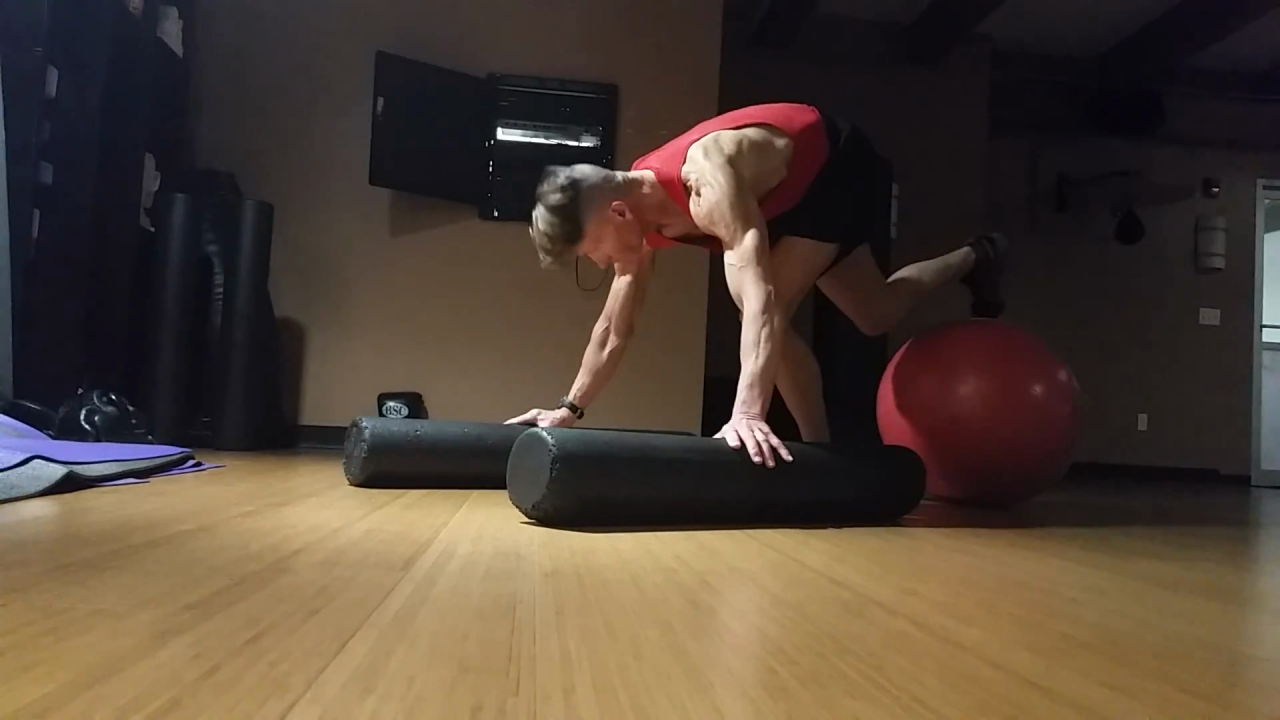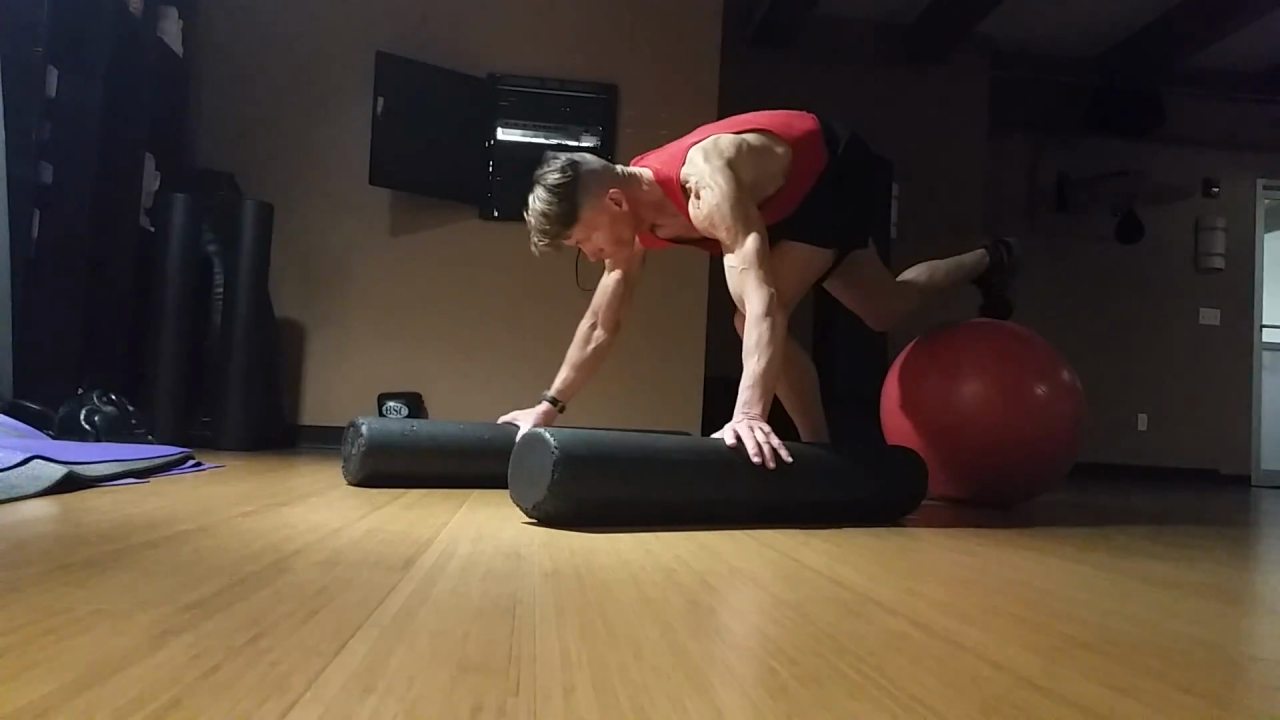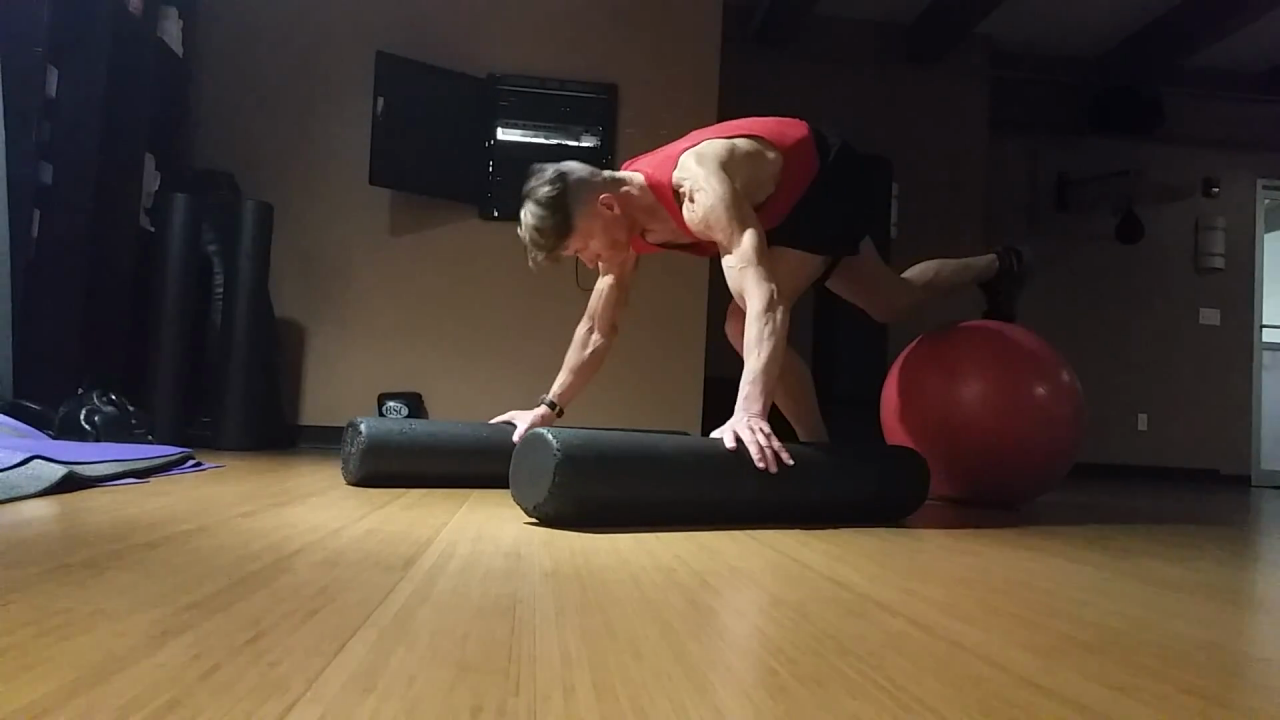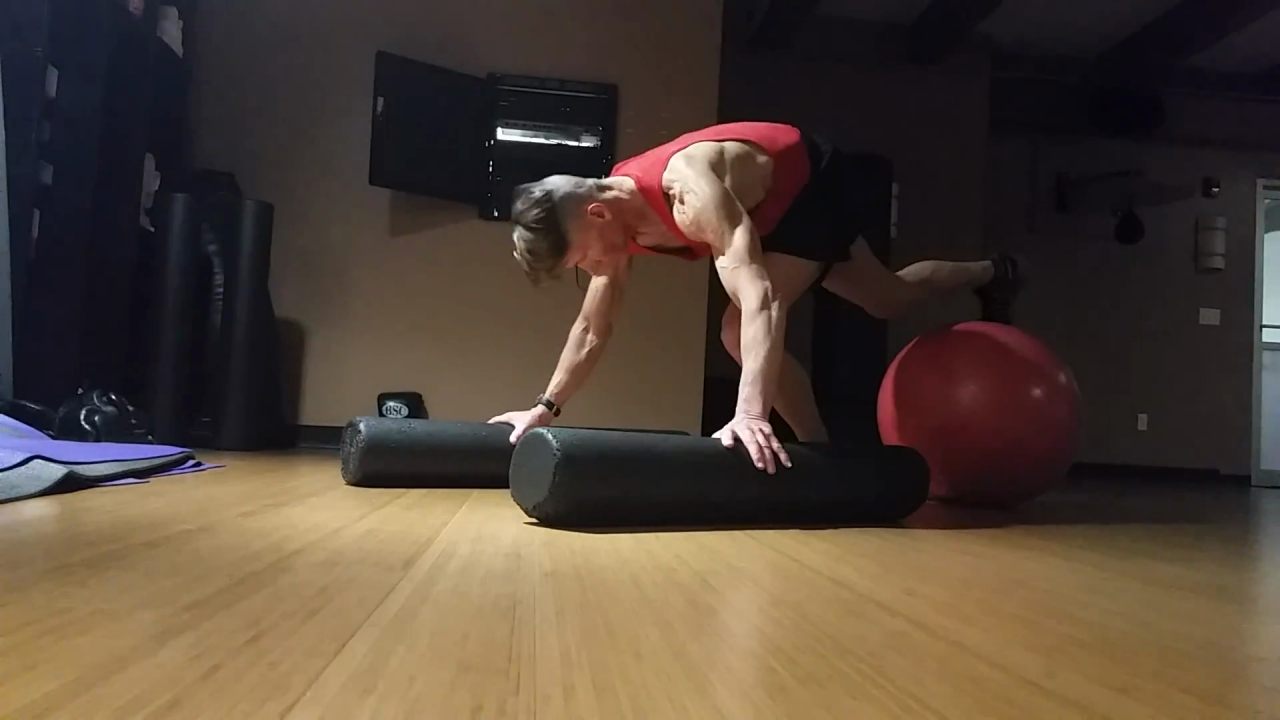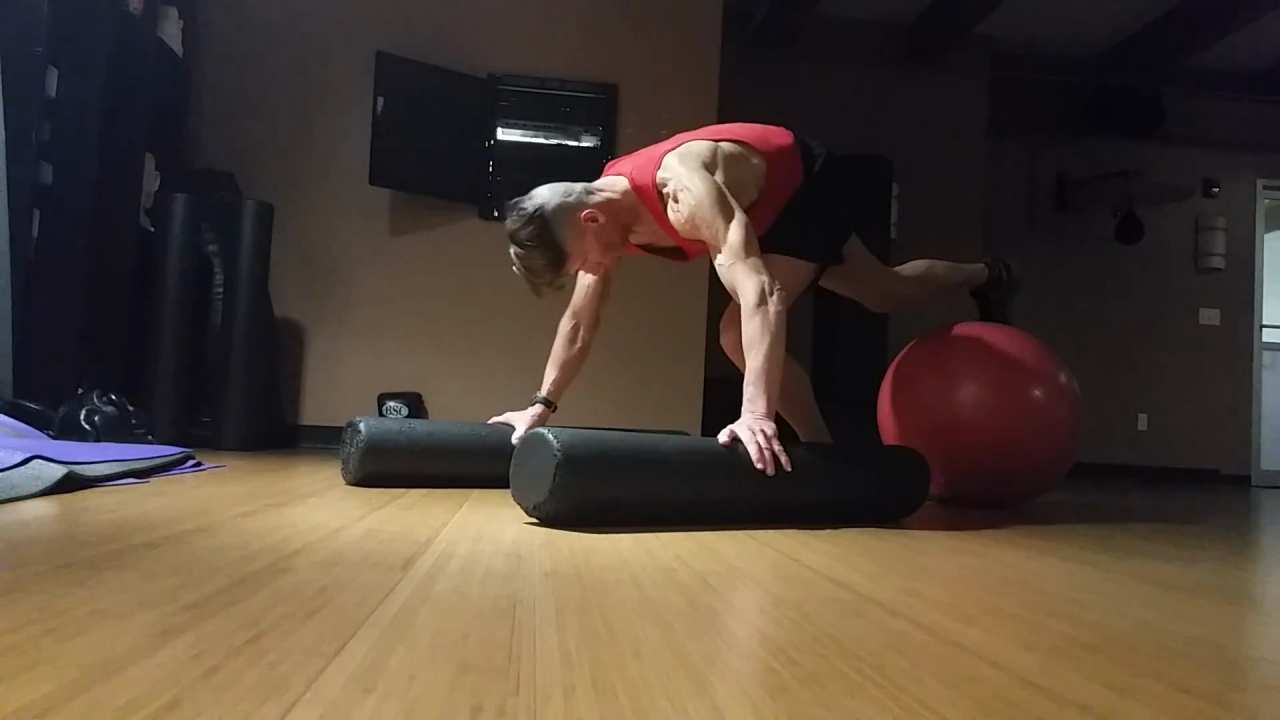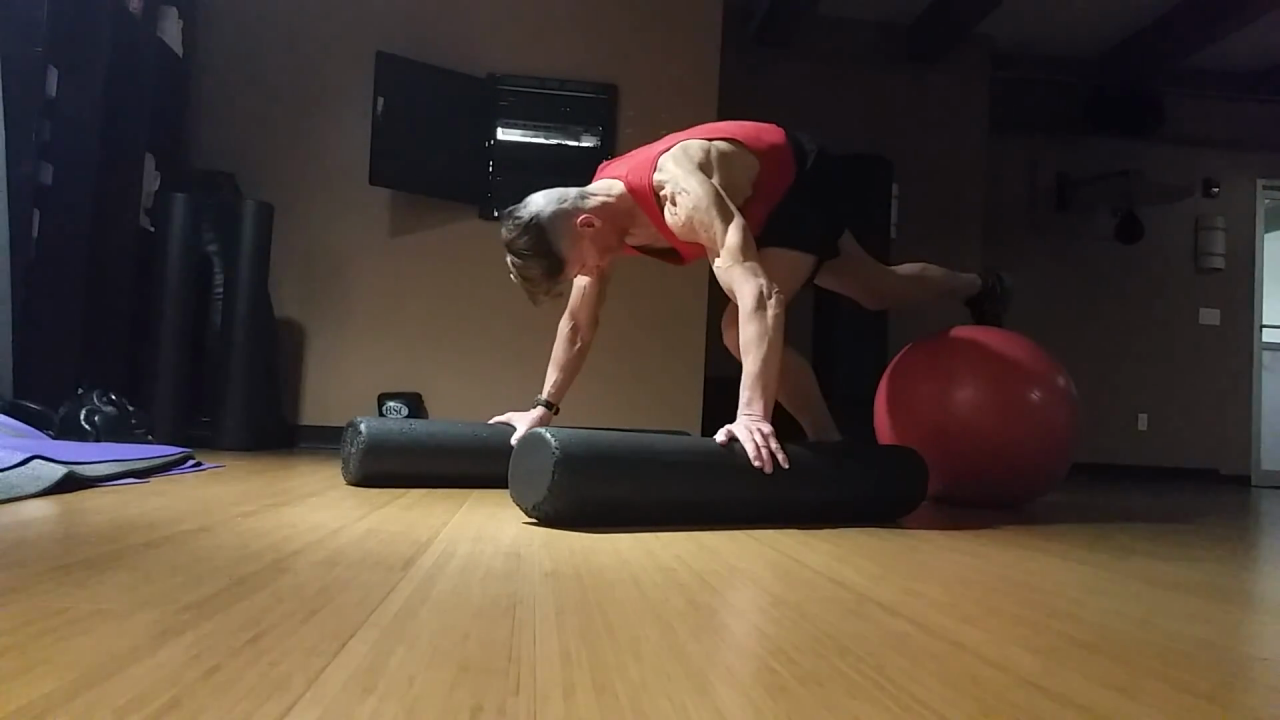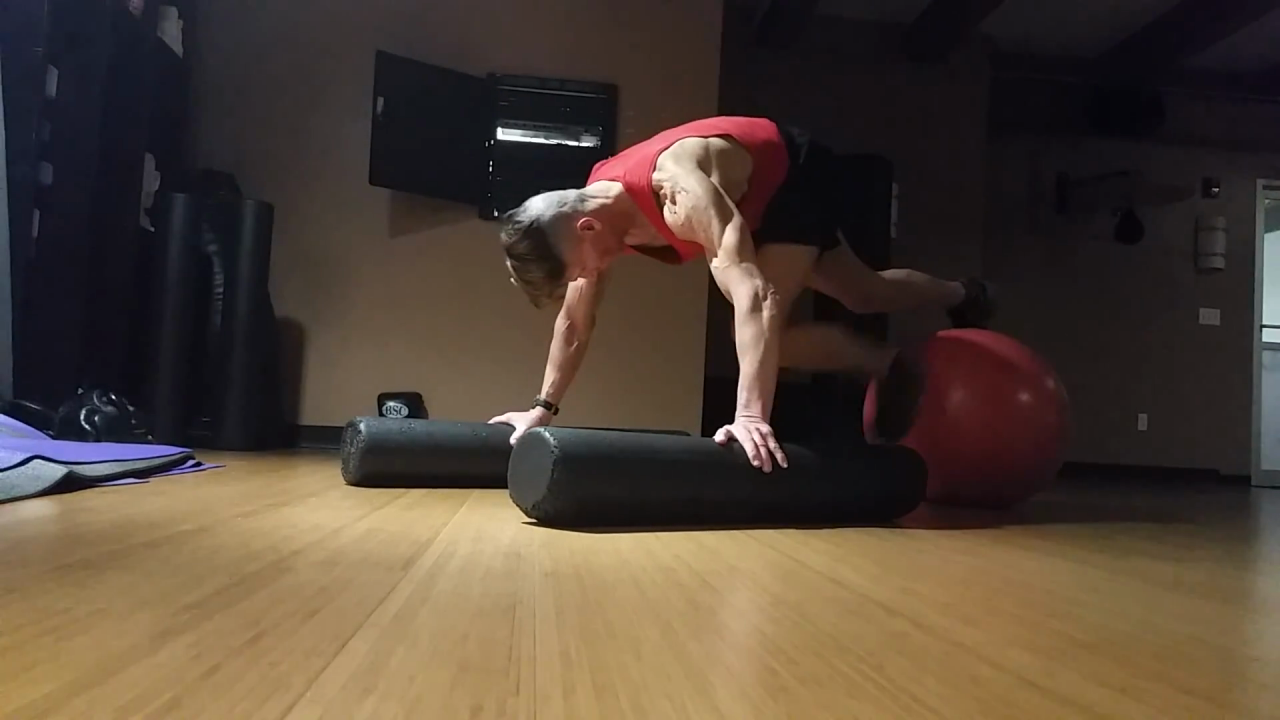
dt=0.2s
person 1, frame 1
left shoulder: (706, 185)
right shoulder: (636, 212)
left elbow: (759, 300)
right elbow: (614, 328)
left wrist: (747, 413)
right wrist: (569, 409)
left hip: (836, 165)
right hip: (789, 190)
left knee: (766, 313)
right knee: (877, 315)
right ankle: (973, 258)
person 1, frame 2
left shoulder: (704, 188)
right shoulder: (632, 215)
left elbow: (762, 302)
right elbow: (601, 324)
left wrist: (747, 414)
right wrist: (550, 404)
left hip: (832, 172)
right hip: (785, 198)
left knee: (754, 318)
right knee: (885, 311)
right ankle: (986, 261)
person 1, frame 3
left shoulder: (698, 190)
right shoulder: (624, 215)
left elbow: (764, 300)
right elbow: (598, 328)
left wrist: (749, 412)
right wrist: (549, 408)
left hip: (826, 177)
right hip: (781, 204)
left knee: (744, 324)
right knee: (891, 302)
left ankle: (821, 451)
right ankle: (995, 268)
person 1, frame 4
left shoulder: (688, 192)
right shoulder: (613, 210)
left elbow: (759, 297)
right elbow: (592, 328)
left wrist: (751, 414)
right wrist: (545, 407)
left hip: (817, 182)
right hip: (776, 205)
left knee: (740, 331)
right knee: (888, 298)
right ankle: (991, 274)
person 1, frame 5
left shoulder: (682, 192)
right shoulder: (603, 206)
left elbow: (760, 293)
right elbow: (579, 322)
left wrist: (756, 415)
right wrist: (542, 405)
left hip: (810, 183)
right hip: (769, 204)
left knee: (738, 334)
right knee: (885, 292)
right ankle: (986, 277)
person 1, frame 6
left shoulder: (679, 195)
right shoulder: (595, 207)
left elbow: (758, 296)
right elbow: (578, 323)
left wrist: (752, 416)
right wrist: (545, 407)
left hip: (804, 179)
right hip: (762, 201)
left knee: (740, 329)
right knee: (877, 289)
left ankle: (831, 450)
right ankle: (978, 287)
person 1, frame 7
left shoulder: (680, 194)
right shoulder: (591, 207)
left elbow: (755, 295)
right elbow: (574, 322)
left wrist: (751, 415)
right wrist: (543, 407)
left hip: (798, 172)
right hip: (756, 197)
left knee: (768, 331)
right knee: (863, 292)
left ankle: (889, 369)
right ankle: (961, 298)
